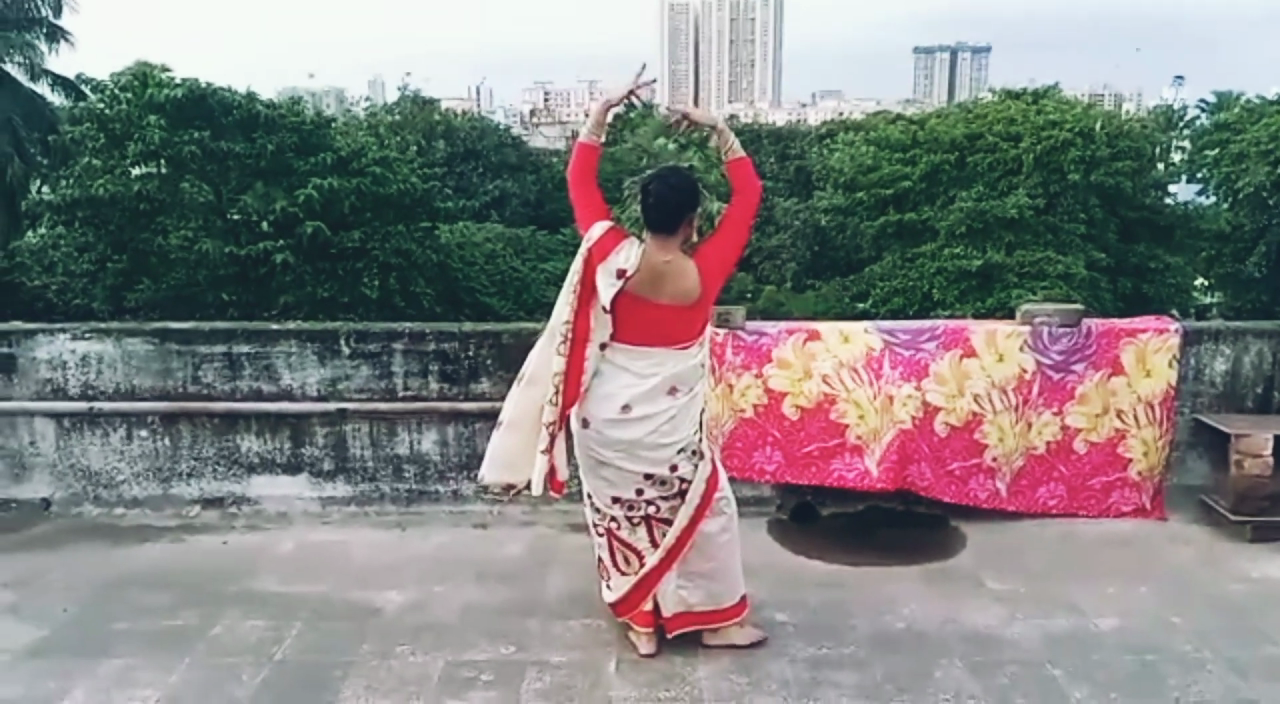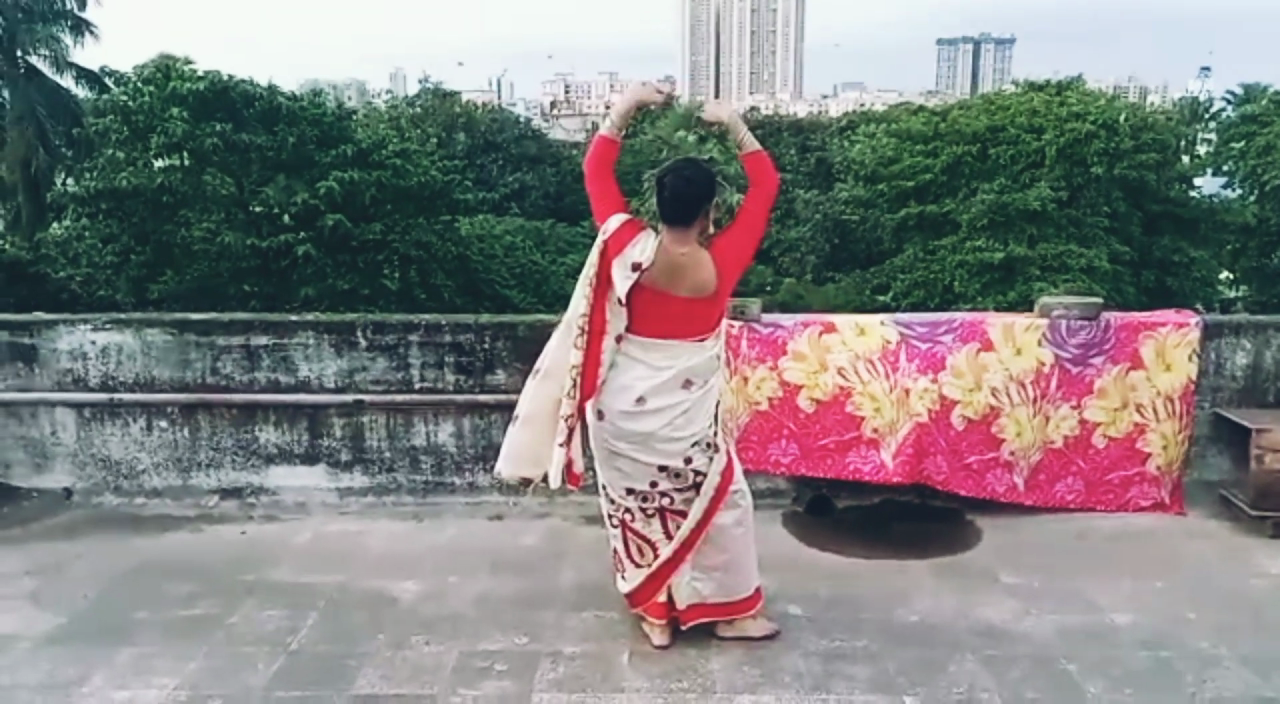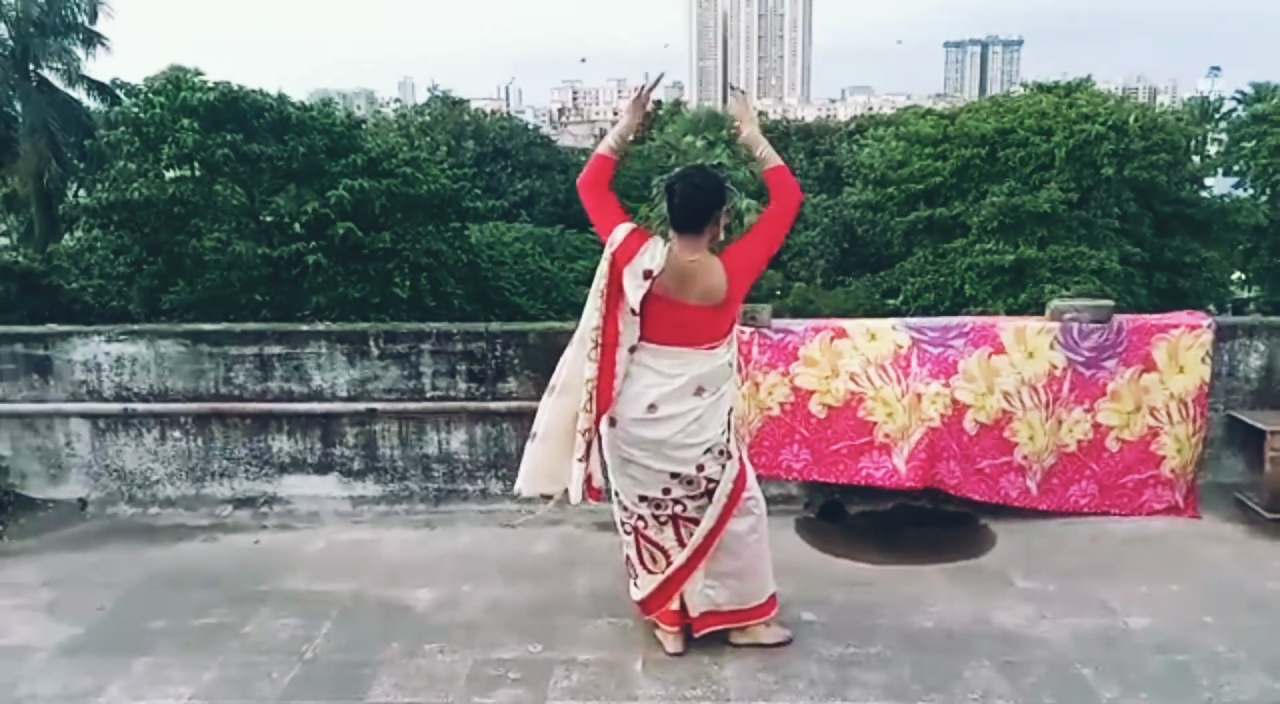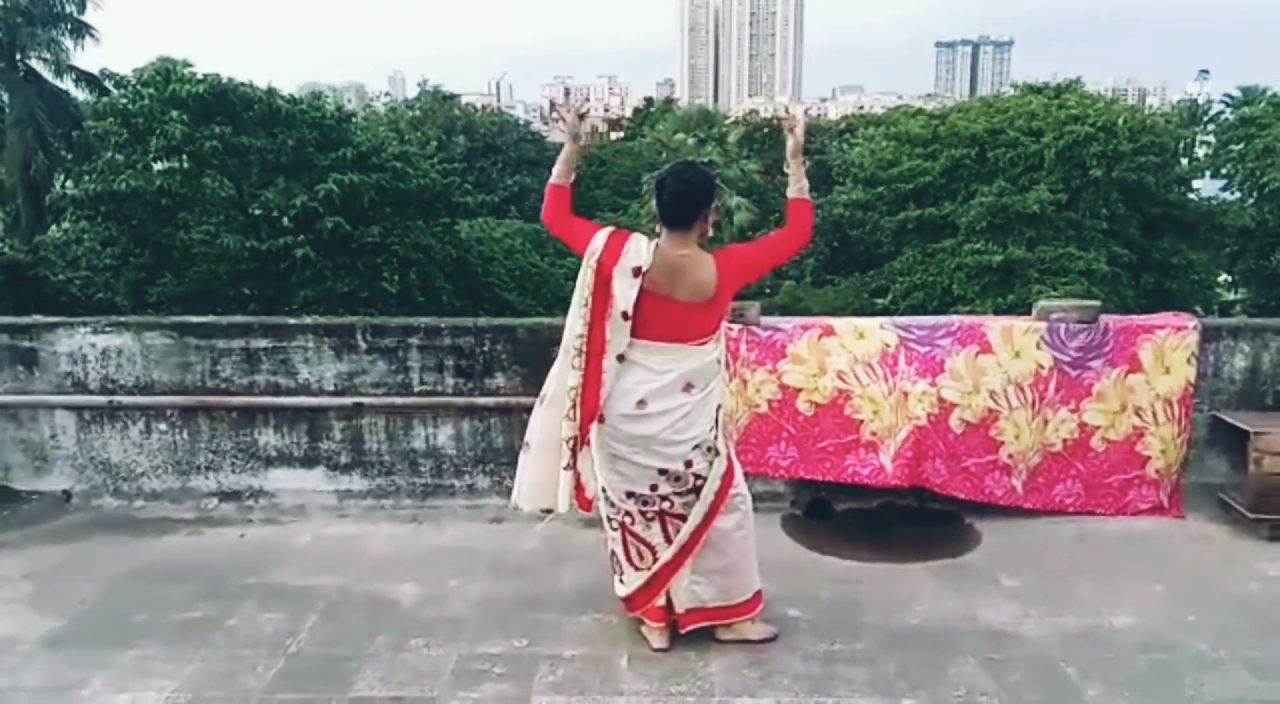
dt=0.5s
person 1, frame 1
left shoulder: (612, 257)
right shoulder: (703, 274)
left elbow: (579, 178)
right elbow: (748, 194)
left wrist: (604, 109)
right wrist: (718, 128)
left hip: (605, 419)
right hip: (669, 426)
left knee: (621, 516)
right knee: (705, 510)
left ankle: (641, 622)
right ankle: (717, 619)
person 1, frame 2
left shoulder: (627, 249)
right shoulder: (720, 266)
left elbow: (596, 170)
right elbow: (766, 184)
left wrist: (628, 106)
right wrist: (734, 124)
left hip: (622, 413)
right hip: (685, 420)
left knee: (635, 509)
right knee: (721, 503)
left ankle: (654, 614)
right ankle: (731, 610)
person 1, frame 3
left shoulder: (636, 257)
right shoulder: (732, 273)
left elbow: (591, 185)
right elbow: (787, 200)
left wrist: (626, 126)
right wrist: (752, 135)
left hip: (635, 422)
right hip: (699, 427)
left knee: (649, 516)
right knee: (735, 510)
left ankle: (668, 619)
right ankle: (746, 617)
person 1, frame 4
left shoulder: (622, 256)
right shoulder: (722, 270)
left elbow: (555, 215)
right elbow: (798, 232)
left wrist: (572, 148)
right wrist: (795, 162)
left hip: (625, 416)
right hip: (687, 423)
left knee: (635, 512)
right knee: (720, 506)
left ankle: (653, 617)
right ankle: (730, 613)
